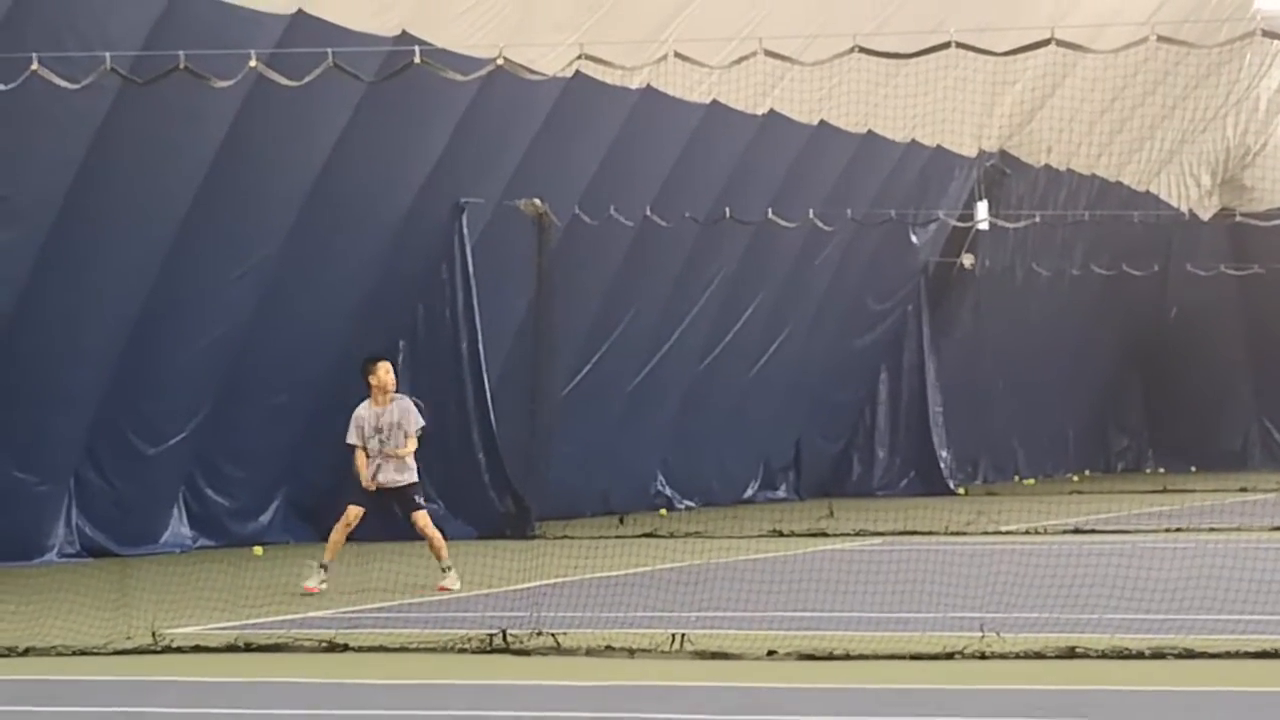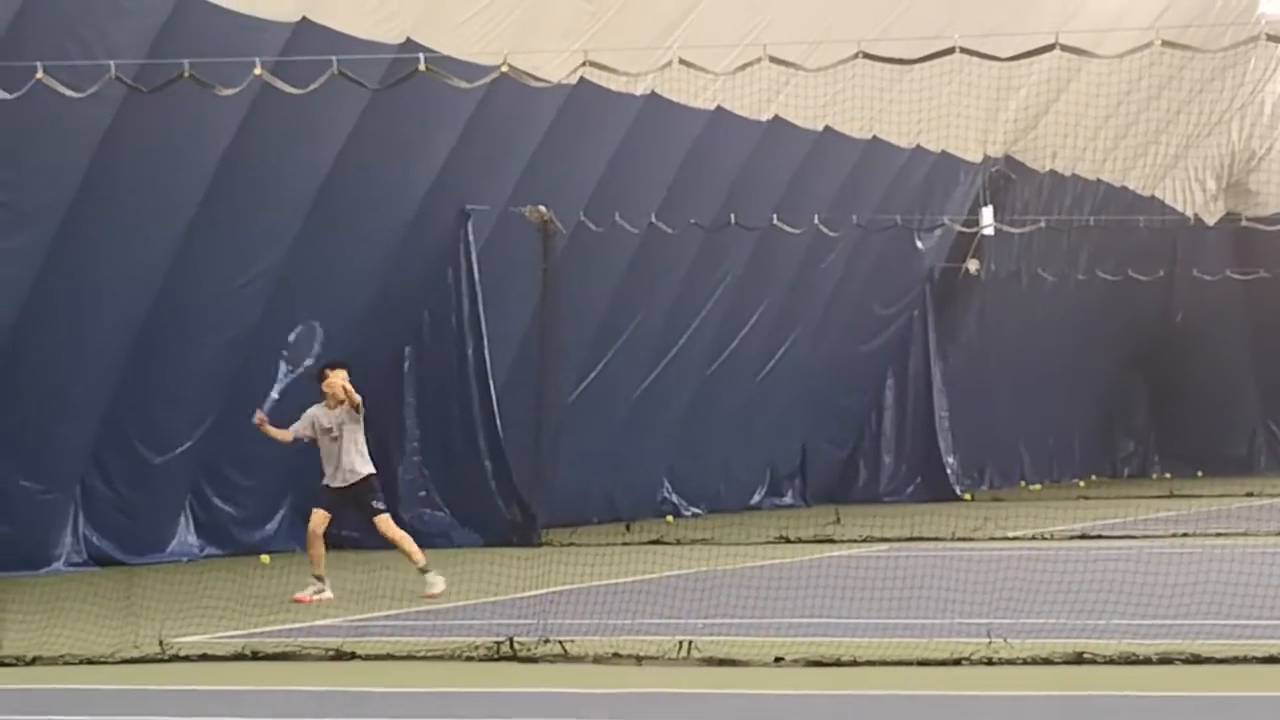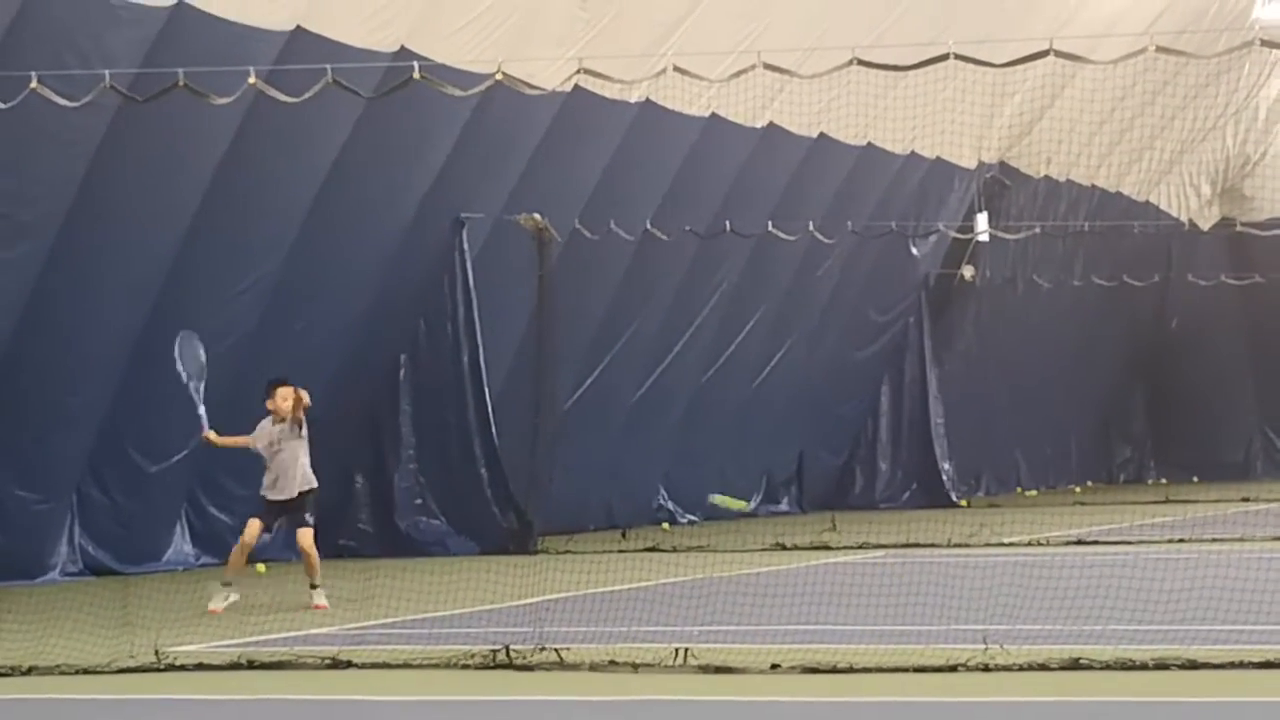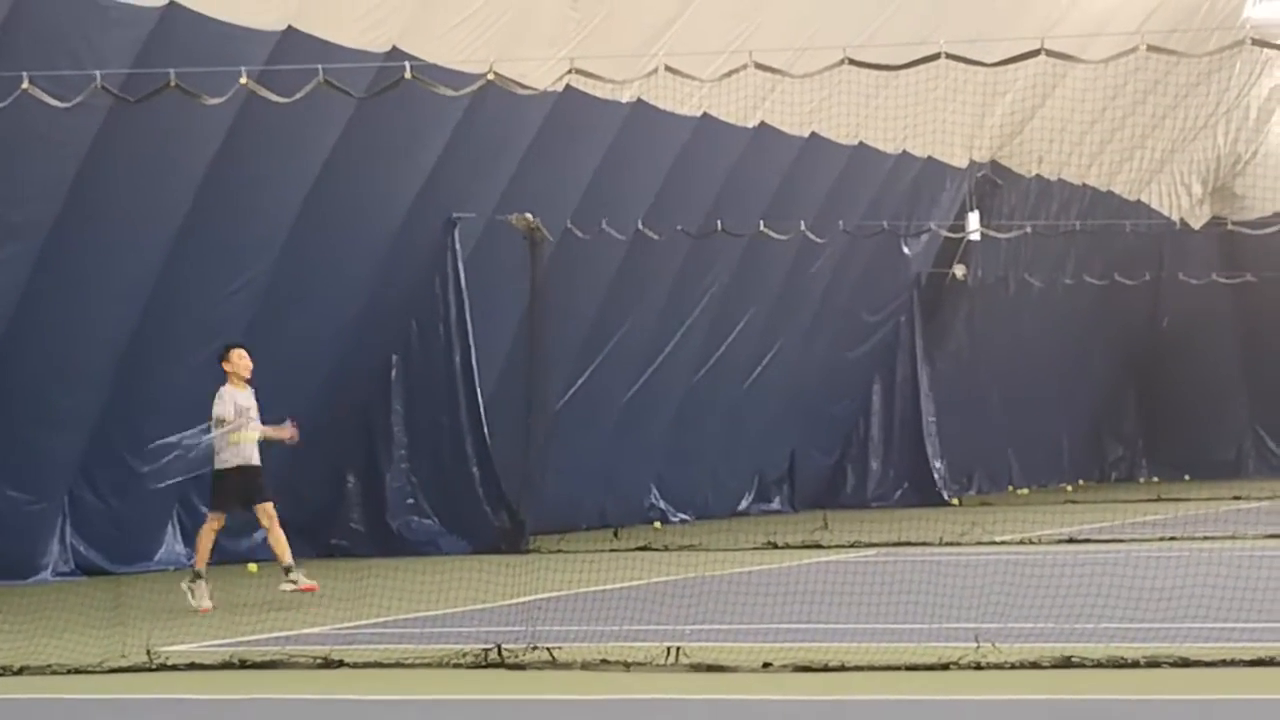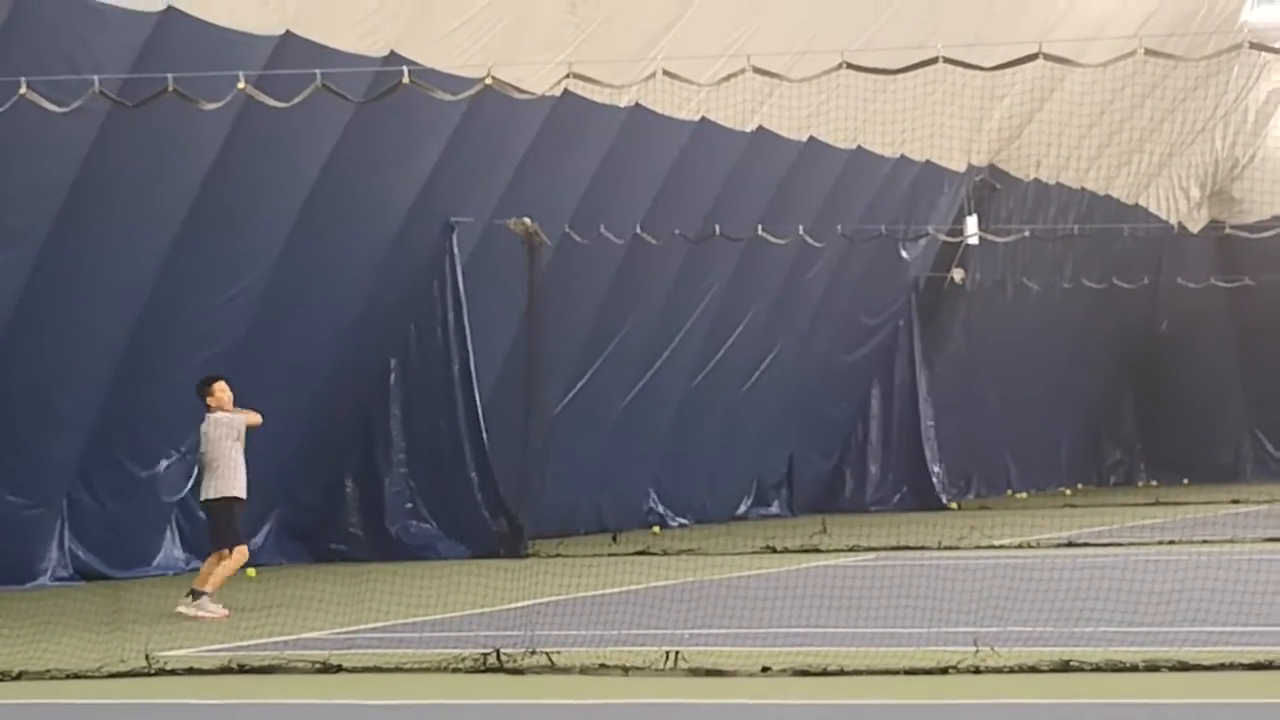
dt=0.3s
person 1, frame 1
left shoulder: (404, 404)
right shoulder: (360, 413)
left elbow: (413, 440)
right elbow: (359, 450)
left wrist: (404, 452)
right wrist: (364, 477)
left hip: (404, 478)
right hip: (370, 478)
left knee: (424, 525)
right knee: (349, 519)
left ankle: (448, 571)
right ankle: (321, 573)
person 1, frame 2
left shoulder: (351, 407)
right shoulder: (313, 414)
left elbow: (355, 399)
right elbow: (287, 436)
left wrist: (344, 385)
right wrist: (265, 427)
left hip: (360, 478)
right hip: (332, 482)
left knee: (387, 529)
right knee: (314, 529)
left ankle: (427, 573)
right ankle: (319, 584)
person 1, frame 3
left shoulder: (297, 420)
right shoulder: (265, 427)
left elbow: (299, 407)
right elbow: (250, 442)
left wrist: (302, 399)
right wrist: (215, 438)
left hip: (301, 492)
right hip: (272, 494)
left knee: (305, 544)
right knee: (247, 539)
left ankle: (316, 590)
right ankle: (226, 589)
person 1, frame 4
left shoulder: (248, 393)
right shoulder: (225, 394)
right elbow: (223, 430)
left wrist: (280, 433)
left hip: (250, 465)
right hip: (229, 466)
left knee: (269, 518)
right knee: (214, 523)
left ankle: (292, 576)
right ankle: (196, 579)
person 1, frame 5
left shoulder: (210, 426)
right shoulder: (222, 420)
right elbow: (257, 419)
right wrist: (242, 415)
left hip: (221, 495)
right hip: (223, 495)
left knee: (222, 552)
right knee: (239, 554)
left ankle: (193, 598)
right ankle: (201, 599)
